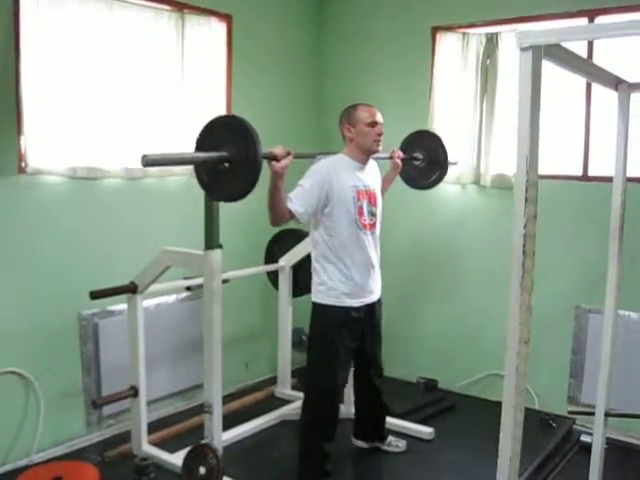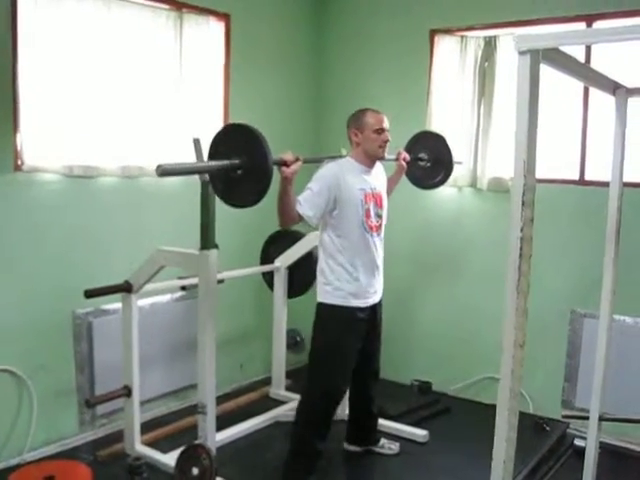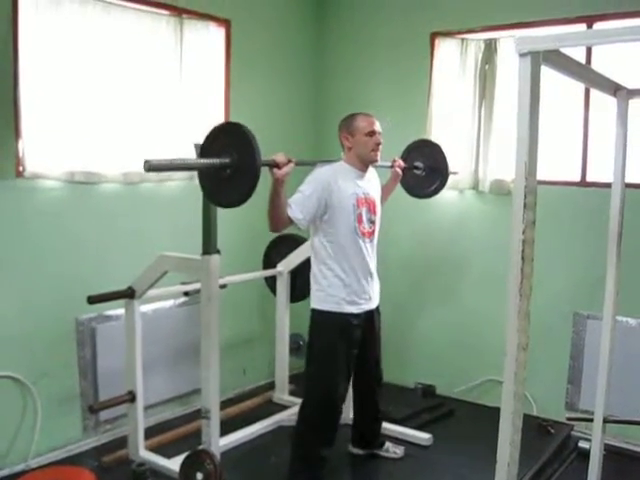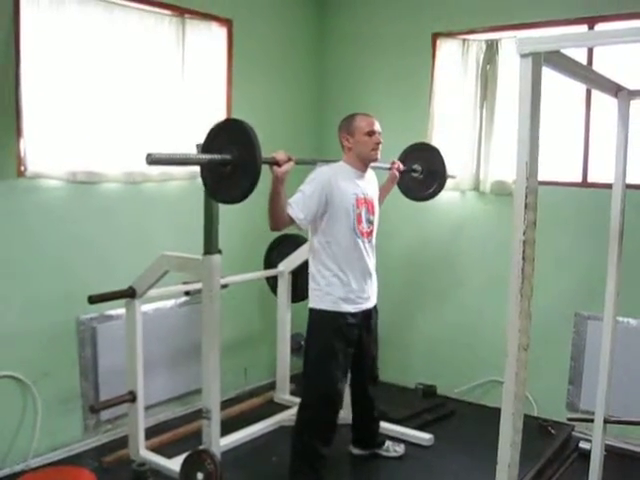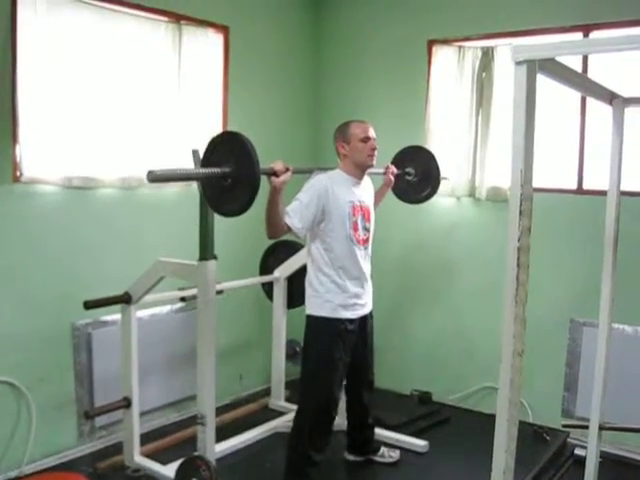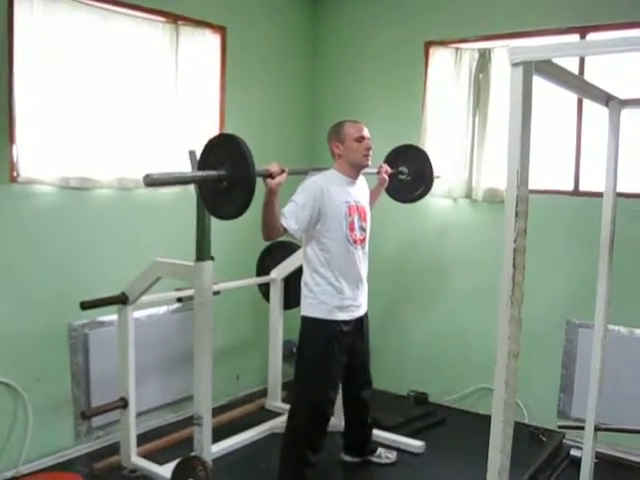
dt=0.4s
person 1, frame 1
left shoulder: (371, 169)
right shoulder: (326, 172)
right elbow: (280, 217)
left wrist: (394, 170)
right wrist: (277, 176)
left hip: (370, 293)
right hip: (336, 299)
left knee: (371, 373)
right knee: (325, 387)
left ankle: (370, 432)
person 1, frame 2
left shoulder: (377, 172)
right shoulder: (334, 174)
right elbow: (289, 220)
left wrist: (400, 171)
right wrist: (287, 180)
left hip: (371, 295)
right hip: (340, 299)
left knee: (366, 375)
right knee: (325, 386)
left ankle: (361, 435)
person 1, frame 3
left shoulder: (371, 177)
right shoulder: (325, 179)
right elbow: (279, 223)
left wrist: (395, 179)
right wrist: (278, 182)
left hip: (368, 301)
right hip: (334, 306)
left knee: (370, 380)
right knee: (324, 393)
left ankle: (367, 439)
person 1, frame 4
left shoulder: (369, 178)
right shoulder: (326, 178)
right elbow: (279, 222)
left wrist: (392, 180)
right wrist: (278, 180)
left hip: (366, 300)
right hip: (332, 305)
left knee: (366, 378)
right knee: (323, 392)
left ankle: (367, 439)
person 1, frame 5
left shoulder: (365, 185)
right shoulder: (323, 186)
right elbow: (276, 230)
left wrist: (387, 185)
right wrist: (275, 190)
left hip: (361, 306)
right hip: (330, 312)
left knee: (361, 385)
right knee: (319, 399)
left ankle: (361, 445)
person 1, frame 6
left shoulder: (360, 185)
right shoulder: (318, 187)
right elbow: (272, 232)
left wrist: (380, 185)
right wrist: (271, 191)
left hip: (357, 308)
right hip: (325, 314)
left knee: (359, 387)
right knee: (314, 401)
left ankle: (358, 445)
